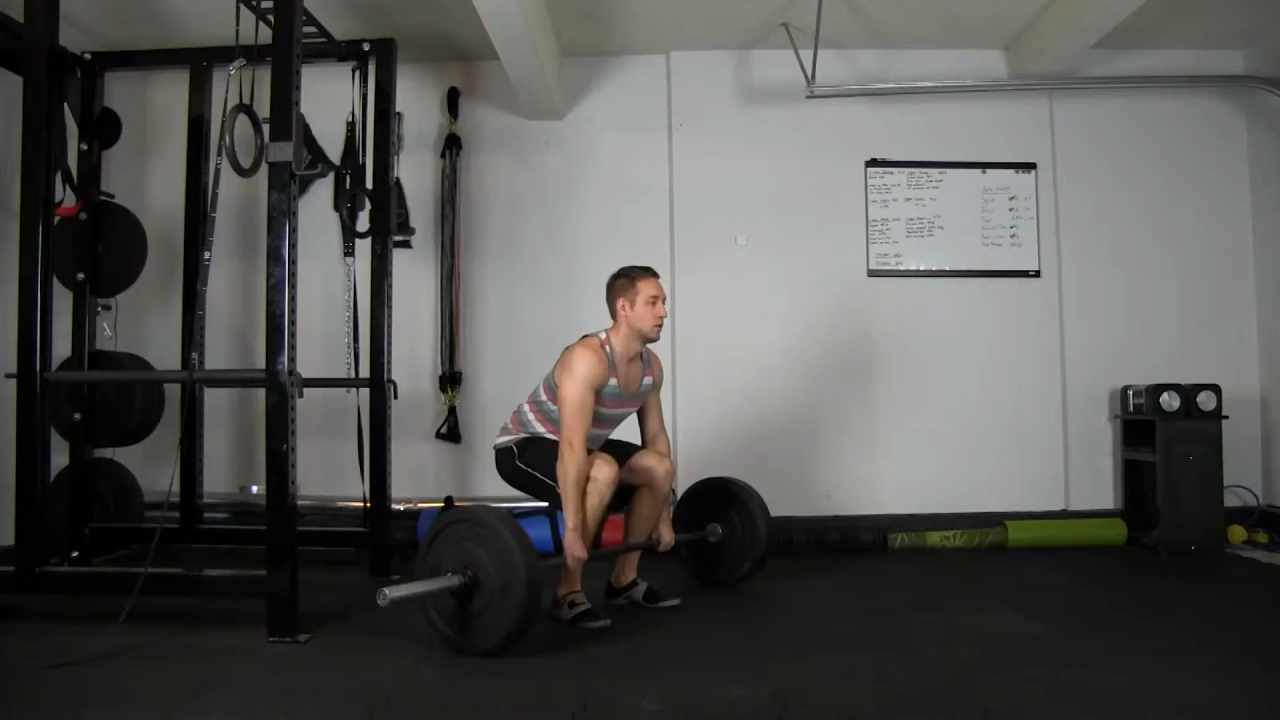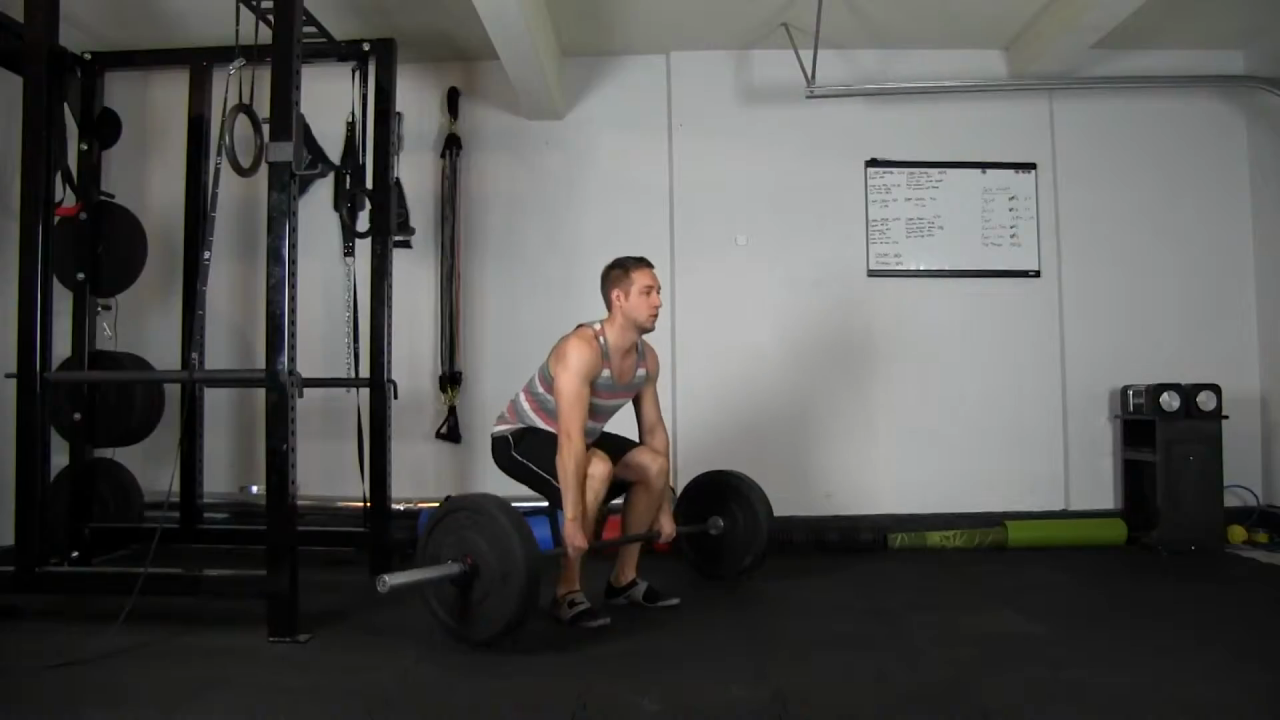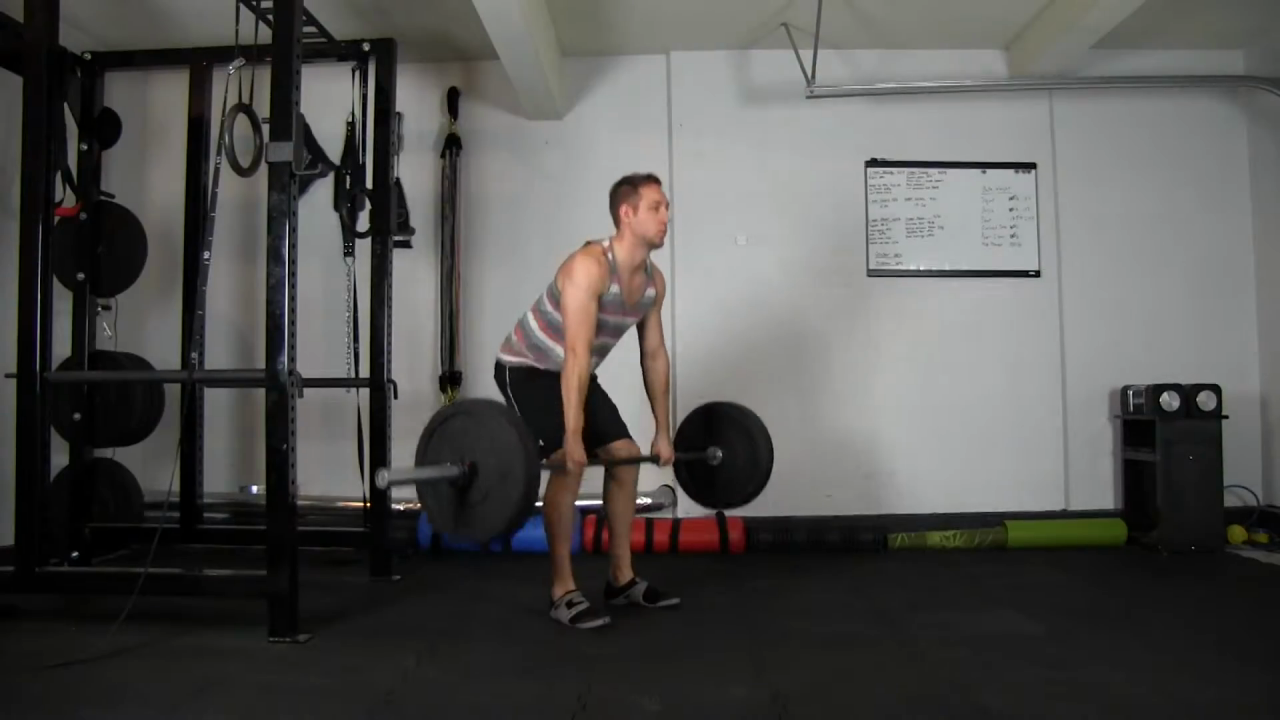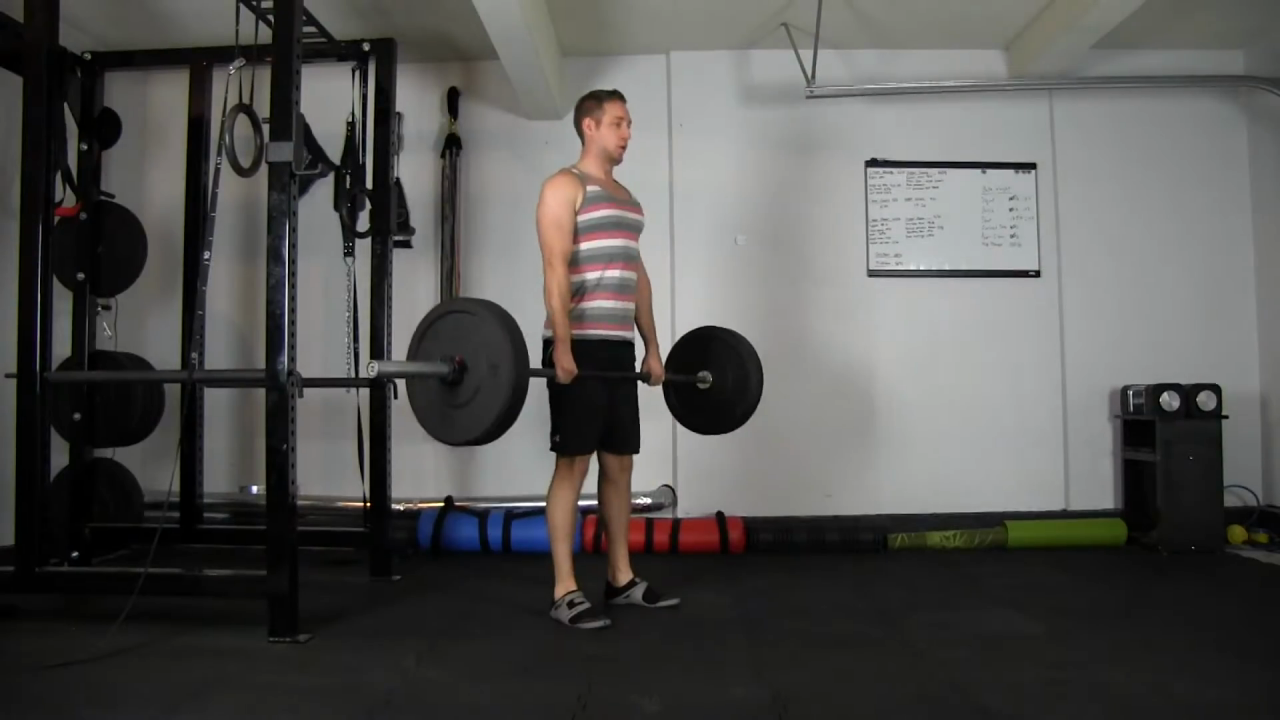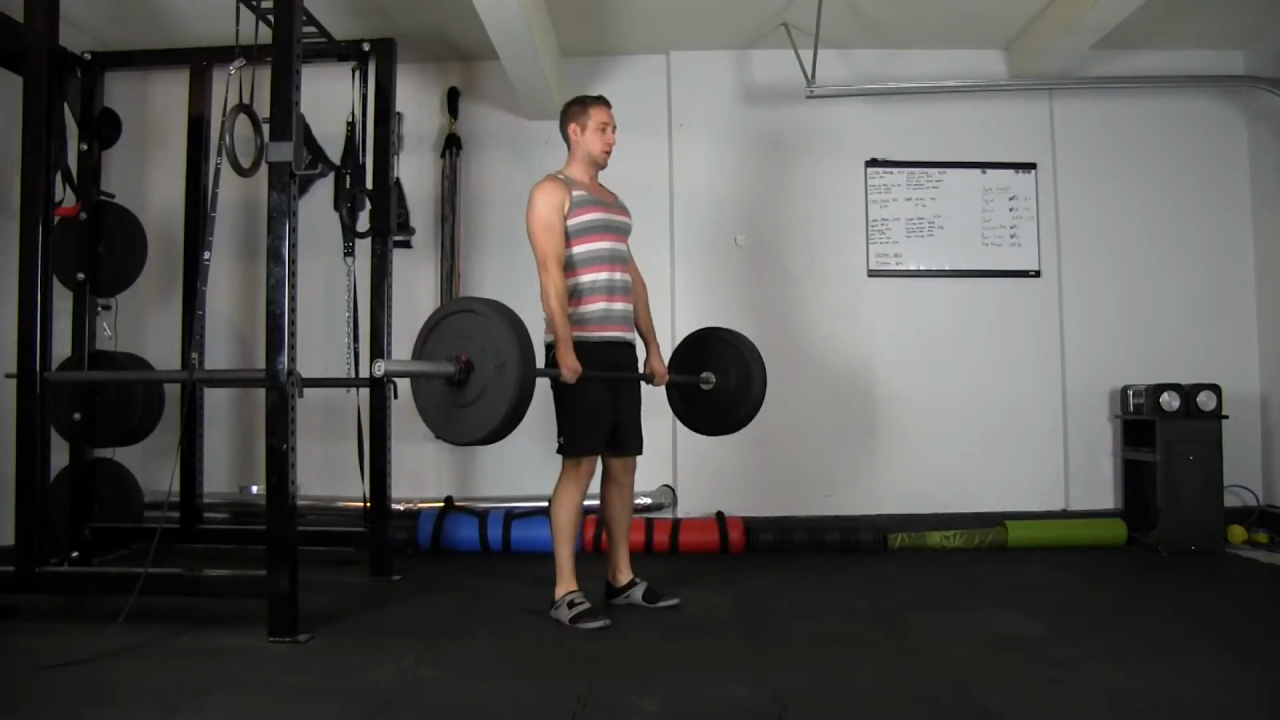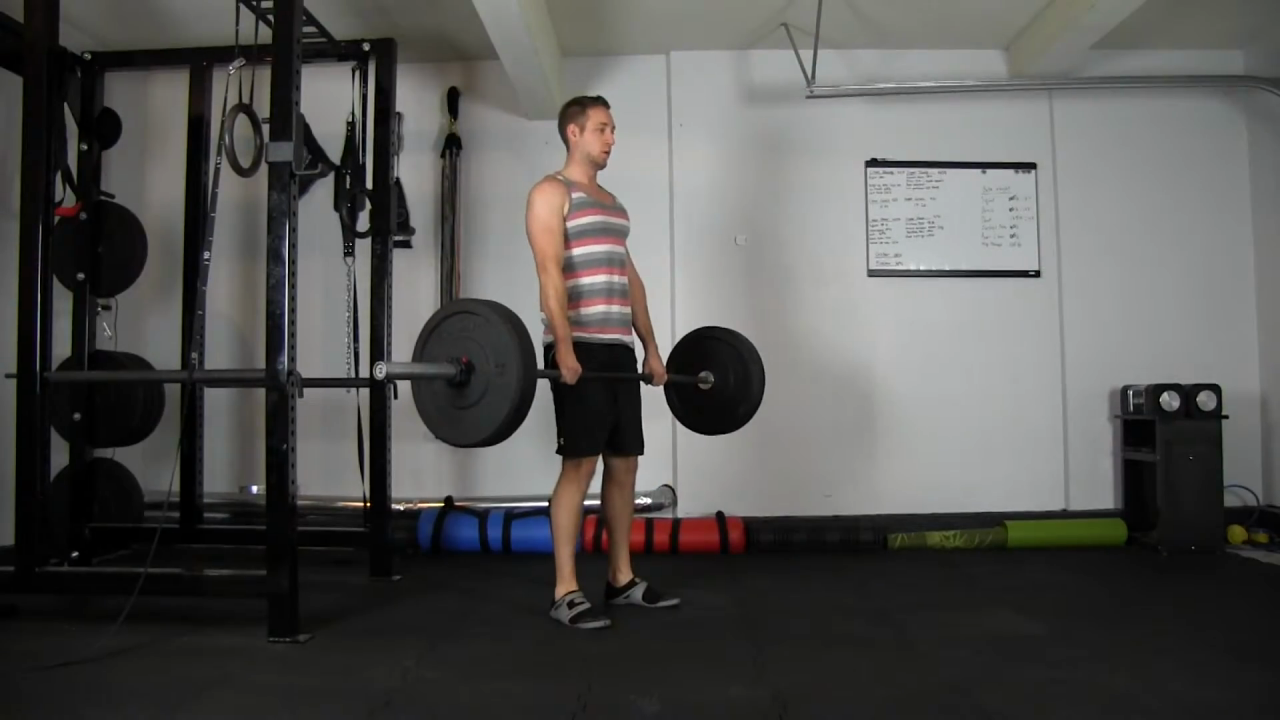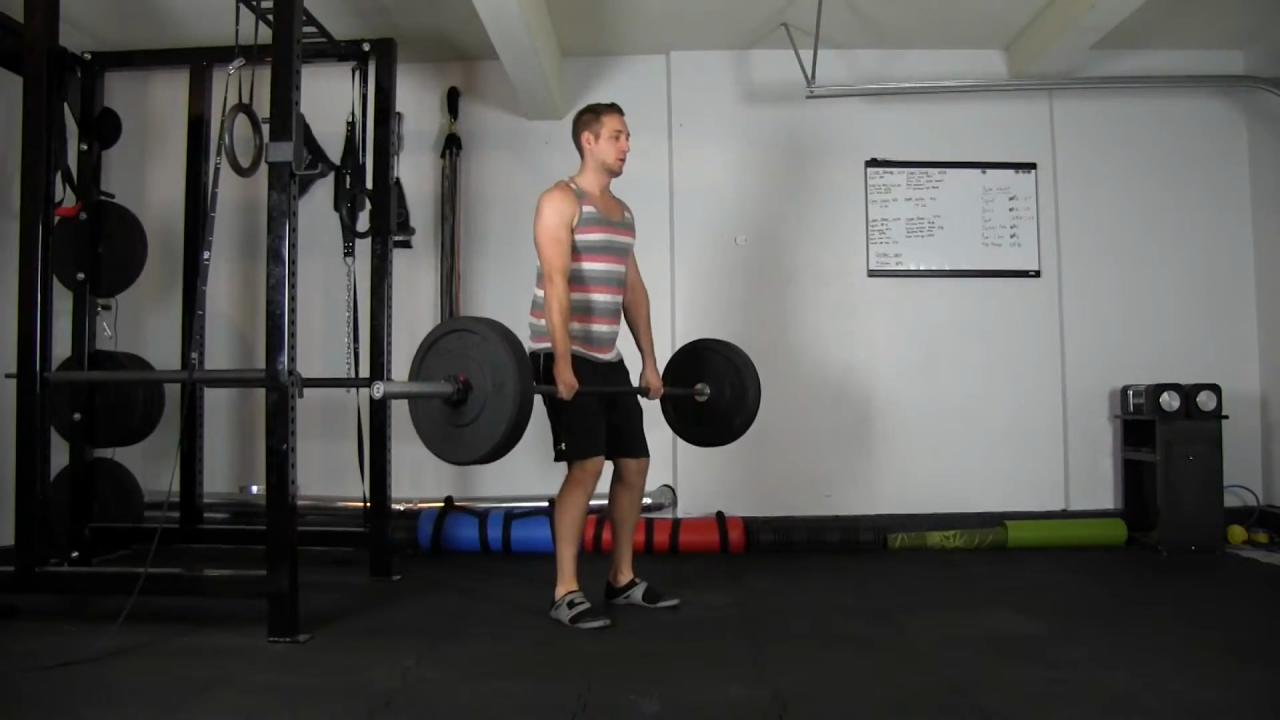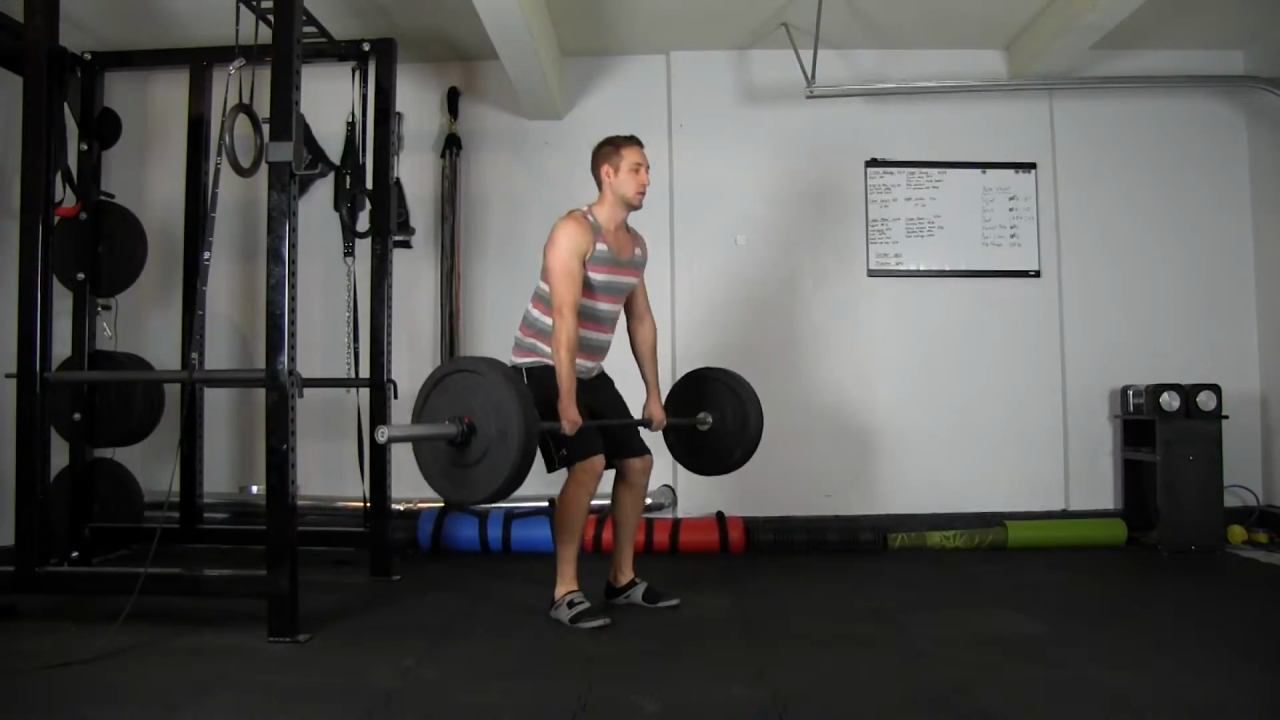
dt=0.4s
person 1, frame 1
left shoulder: (651, 365)
right shoulder: (588, 358)
left elbow: (656, 436)
right elbow: (571, 449)
left wrist: (664, 518)
right wrist: (573, 530)
left hip: (582, 447)
right hip: (524, 446)
left knee: (660, 469)
right knee: (602, 473)
left ankle: (624, 579)
right ankle: (568, 592)
person 1, frame 2
left shoulder: (647, 358)
right shoulder: (582, 349)
left elbow: (654, 430)
right elbow: (569, 440)
left wrist: (664, 509)
right wrist: (573, 521)
left hip: (577, 438)
right hip: (521, 436)
left knee: (653, 466)
right knee: (597, 470)
left ankle: (624, 579)
right ankle: (568, 592)
person 1, frame 3
left shoulder: (654, 280)
right shoulder: (589, 266)
left elbow: (655, 355)
right elbow: (575, 356)
left wrist: (664, 432)
right wrist: (571, 438)
left hip: (575, 374)
right hip: (526, 368)
left knee: (625, 457)
right knee: (569, 462)
left ankle: (622, 578)
right ankle: (563, 592)
person 1, frame 4
left shoulder: (625, 196)
right shoulder: (565, 186)
right elbow: (555, 268)
left wrist: (652, 348)
right wrist: (562, 345)
left hip: (617, 347)
right hip: (576, 345)
left knee: (619, 464)
right knee: (573, 464)
left ankle: (621, 578)
right ankle: (565, 592)
person 1, frame 5
left shoulder: (612, 200)
right shoulder: (552, 192)
right elbow: (551, 274)
left wrist: (652, 347)
right wrist: (565, 347)
left hip: (620, 348)
right hip: (580, 348)
left knee: (622, 464)
right knee: (580, 464)
left ankle: (622, 579)
right ankle: (565, 593)
person 1, frame 6
left shoulder: (610, 201)
right shoulder: (551, 193)
right elbow: (550, 275)
left wrist: (651, 347)
right wrist: (564, 347)
left hip: (619, 349)
right hip: (579, 349)
left knee: (624, 464)
right knee: (580, 465)
left ankle: (622, 579)
right ankle: (565, 592)
person 1, frame 7
left shoulder: (622, 211)
right shoulder: (561, 200)
left elbow: (634, 289)
right elbow: (556, 284)
left wrist: (649, 362)
right wrist: (562, 361)
left hip: (607, 359)
right hip: (565, 357)
left knee: (633, 463)
right knee: (586, 465)
left ankle: (622, 579)
right ankle: (565, 592)
person 1, frame 8
left shoulder: (636, 244)
right shoulder: (574, 231)
left elbow: (641, 320)
right elbow: (564, 316)
left wrist: (653, 393)
right wrist: (565, 396)
left hip: (591, 371)
right hip: (544, 367)
left knee: (637, 463)
right knee: (588, 464)
left ankle: (622, 579)
right ankle: (565, 593)
